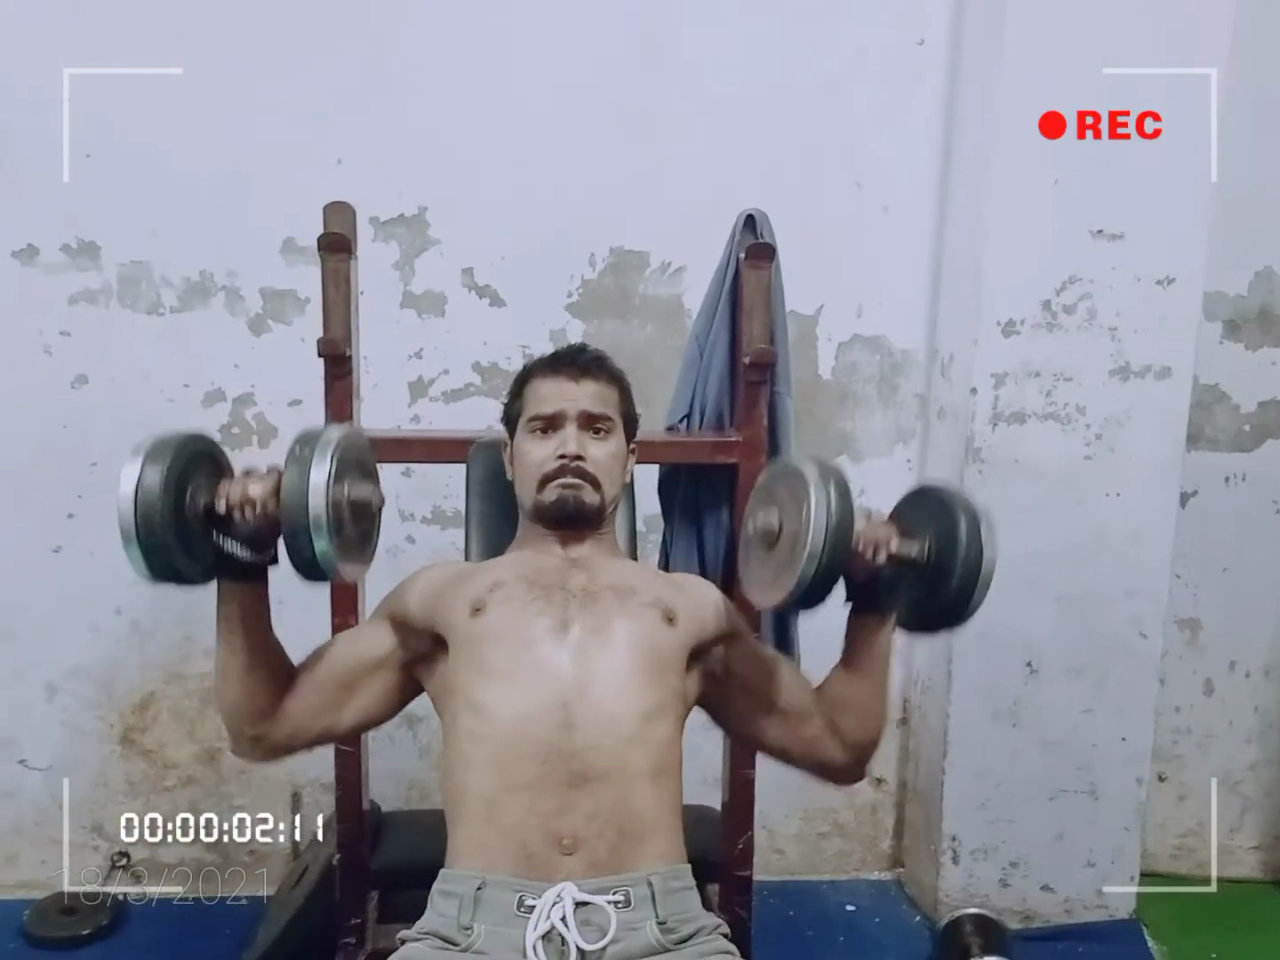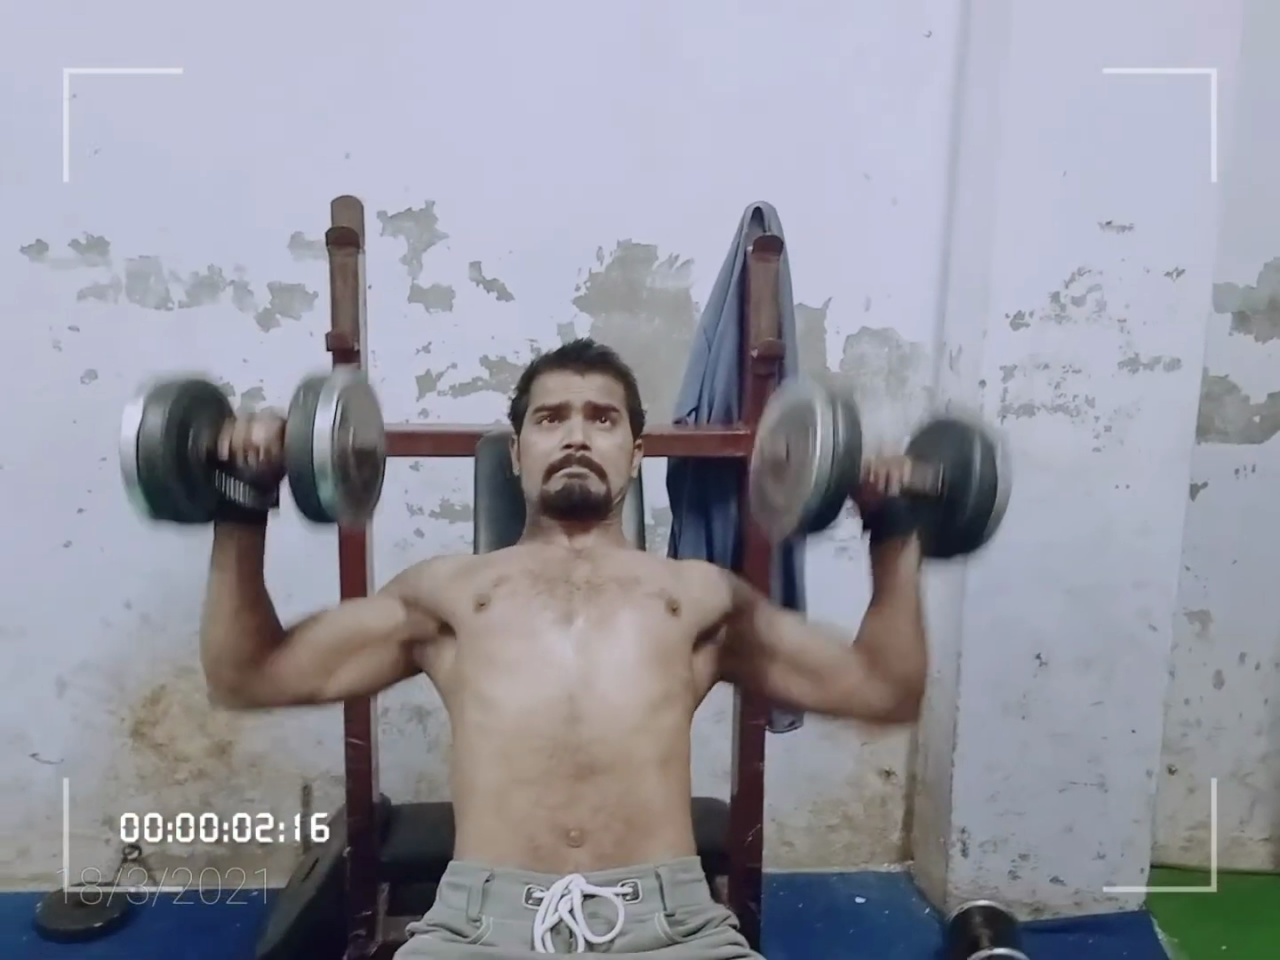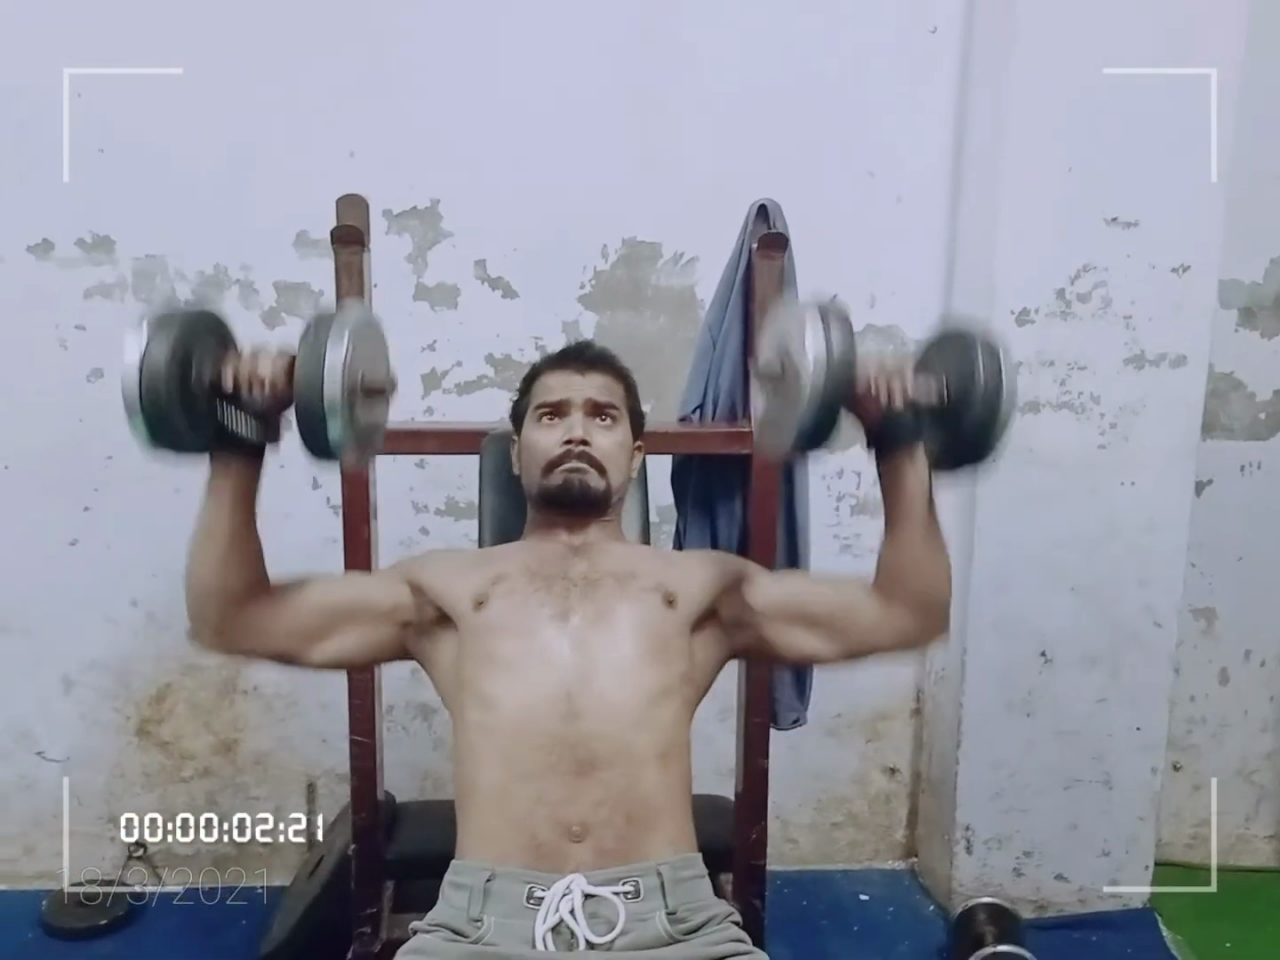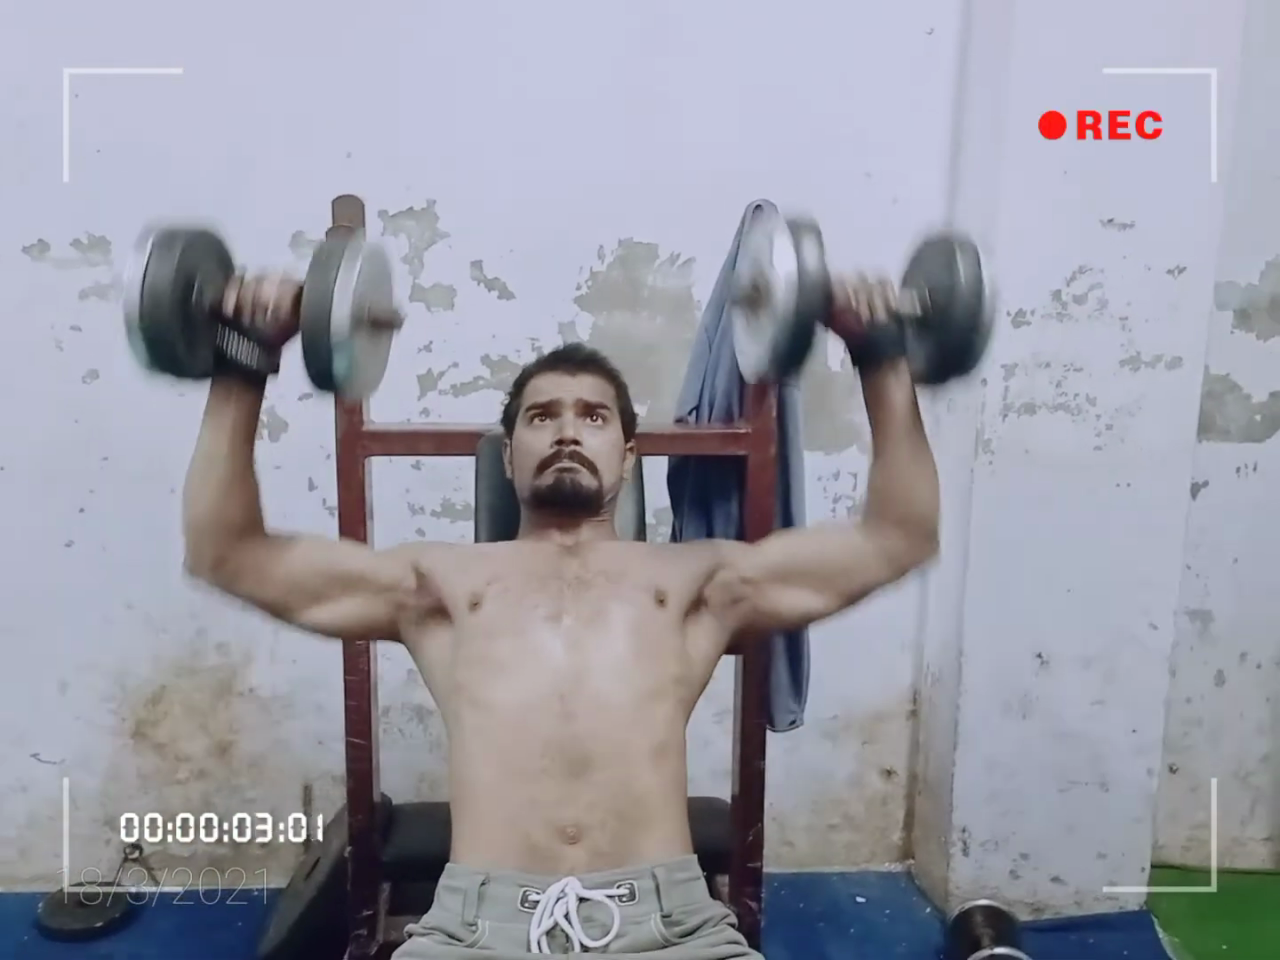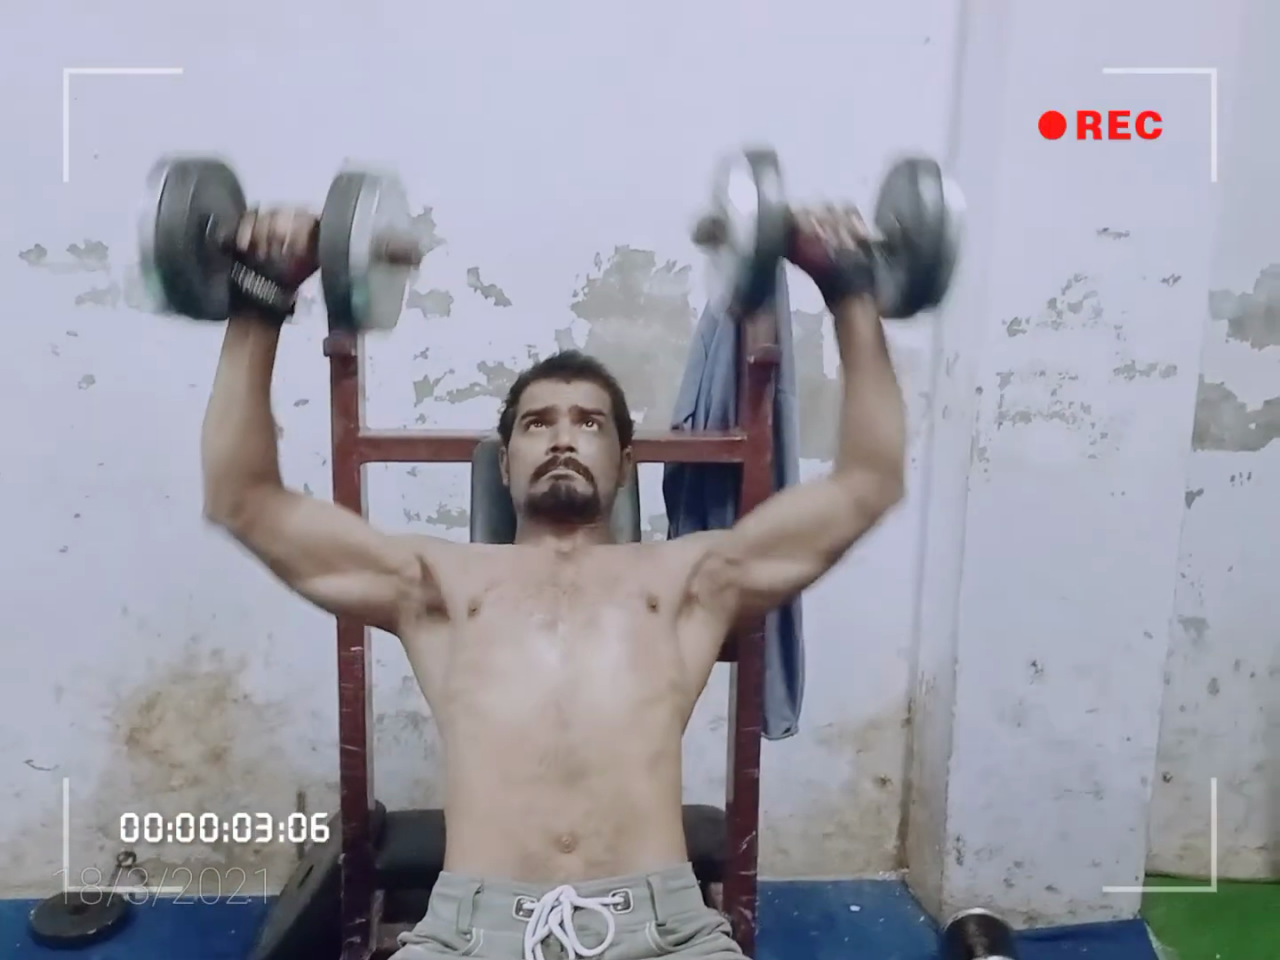
dt=0.2s
person 1, frame 1
left shoulder: (690, 606)
right shoulder: (441, 596)
left elbow: (840, 747)
right elbow: (262, 729)
left wrist: (872, 600)
right wrist: (245, 561)
person 1, frame 2
left shoulder: (699, 593)
right shoulder: (446, 589)
left elbow: (886, 693)
right elbow: (245, 678)
left wrist: (892, 531)
right wrist: (244, 506)
person 1, frame 3
left shoulder: (700, 584)
right shoulder: (446, 584)
left elbow: (907, 617)
right elbow: (229, 620)
left wrist: (900, 443)
right wrist: (241, 444)
person 1, frame 4
left shoulder: (694, 578)
right shoulder: (440, 581)
left elbow: (899, 541)
right elbow: (224, 555)
left wrist: (882, 361)
right wrist: (243, 366)
person 1, frame 5
left shoulder: (686, 578)
right shoulder: (438, 580)
left elbow: (869, 485)
right elbow: (241, 501)
left wrist: (850, 293)
right wrist: (259, 301)
